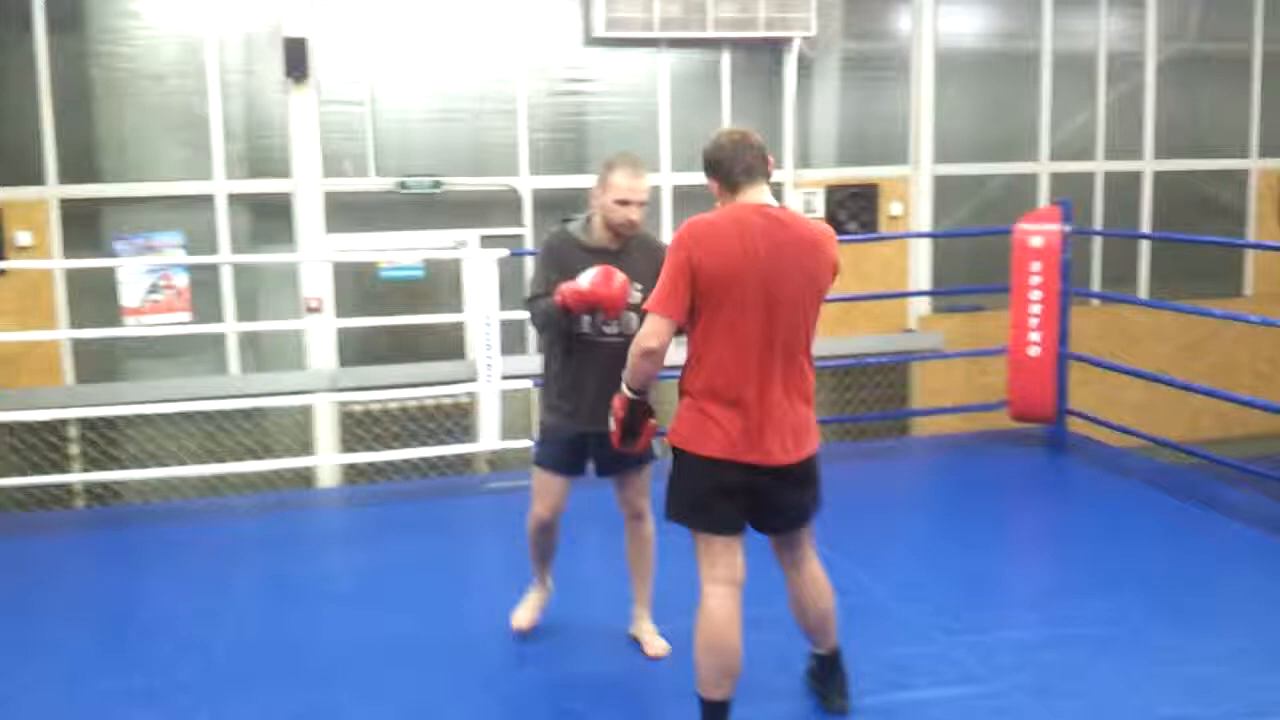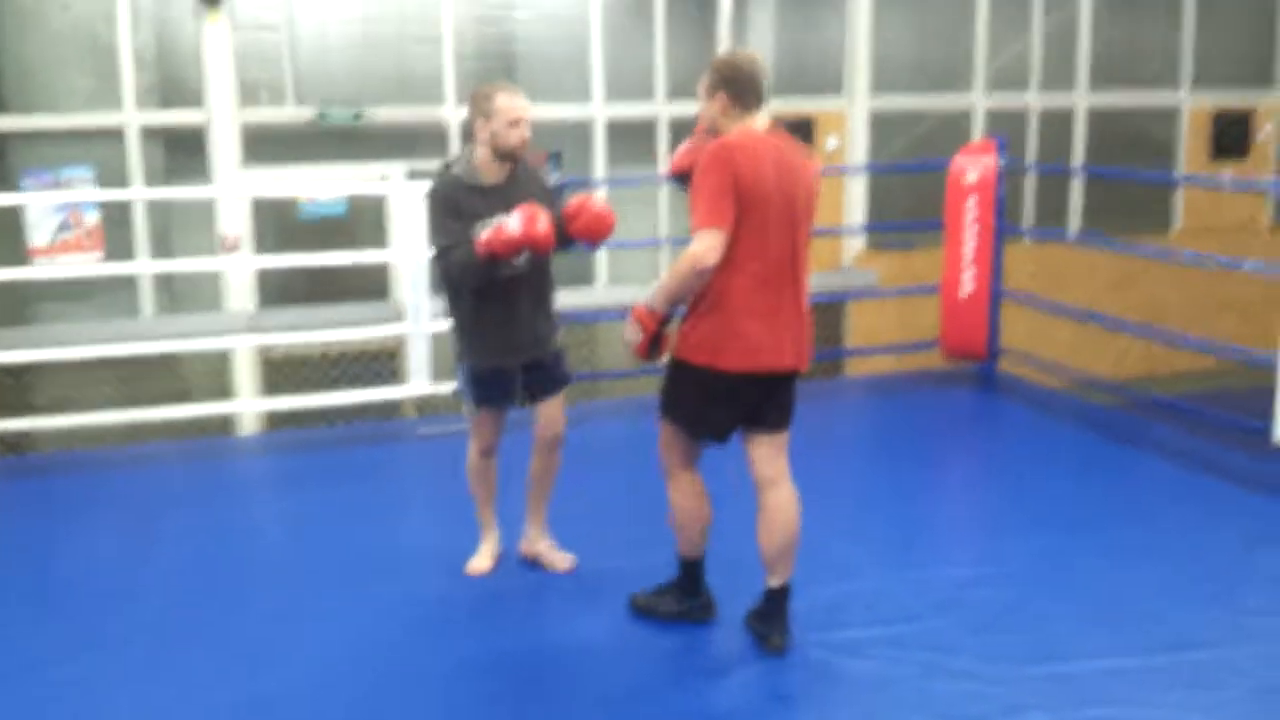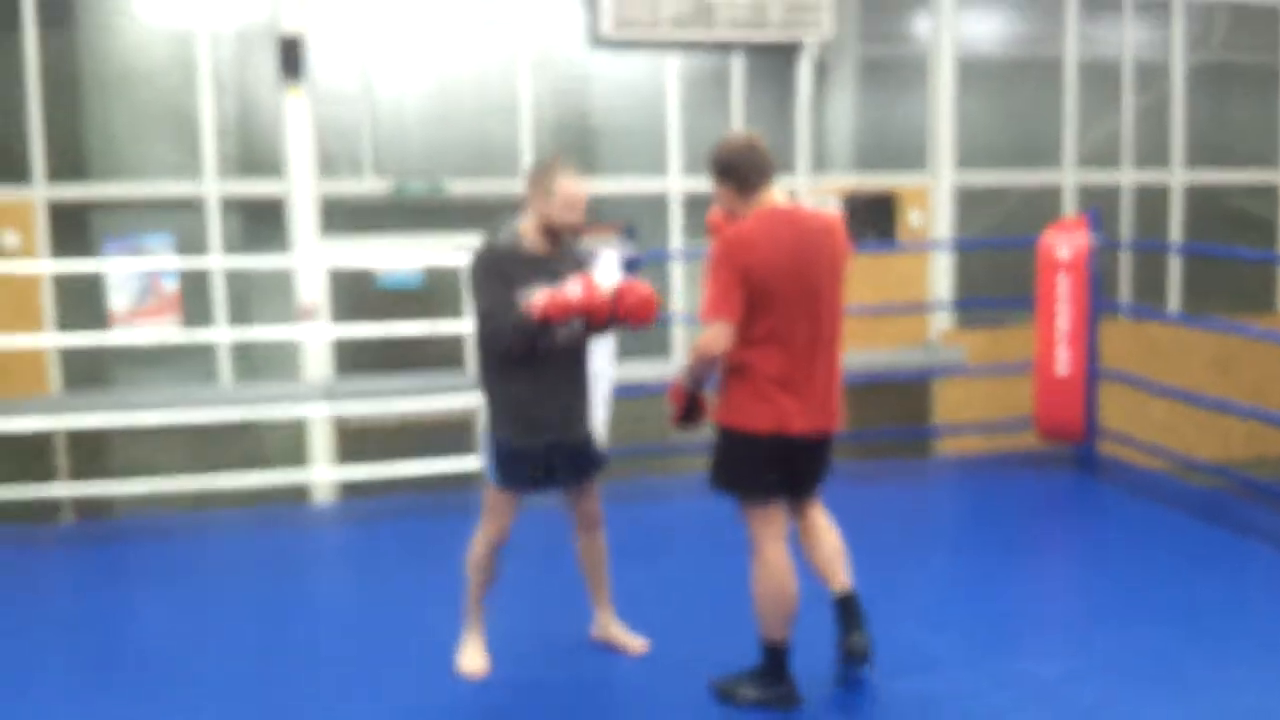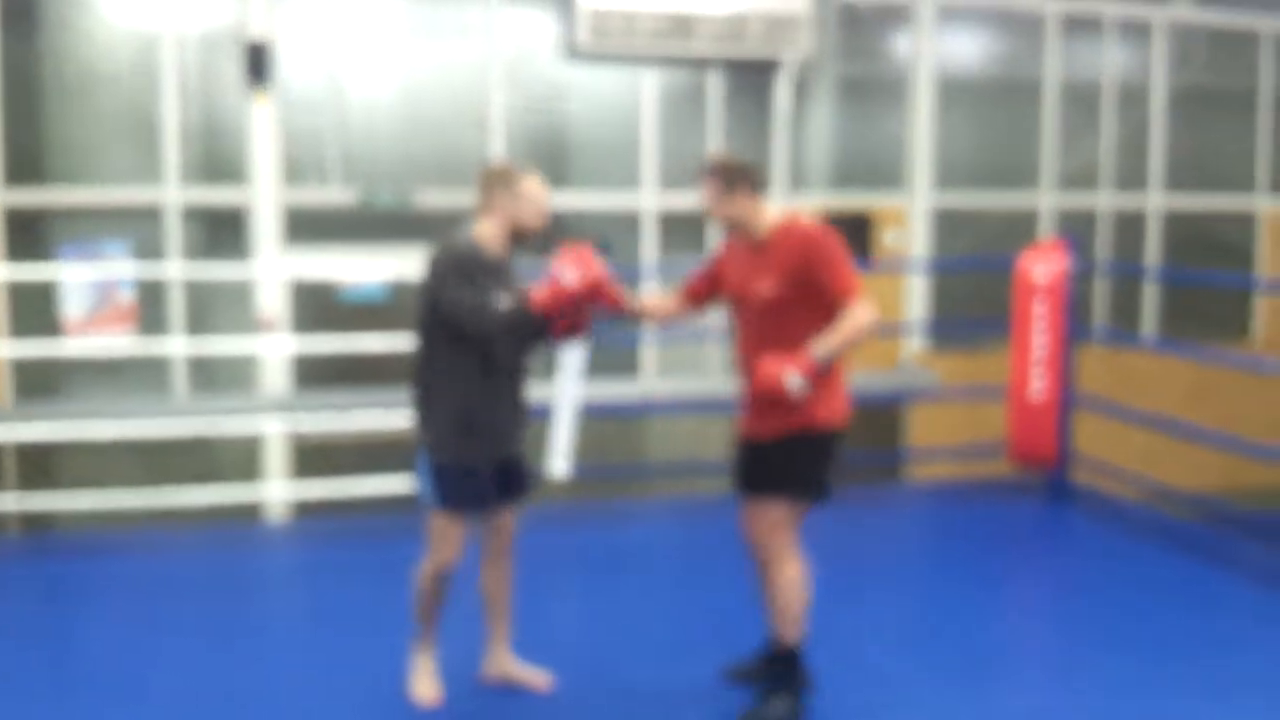
dt=0.7s
person 1, frame 1
left shoulder: (697, 236)
right shoulder: (820, 240)
left elbow: (652, 341)
left wrist: (630, 396)
left hip: (712, 436)
right hip: (790, 434)
left knee: (721, 583)
right knee: (799, 557)
person 1, frame 2
left shoulder: (722, 156)
right shoulder: (801, 162)
left elbow: (707, 254)
left wrist: (655, 308)
left hip: (718, 344)
right hip: (782, 345)
left knee: (678, 461)
right knee: (773, 477)
left ankle: (689, 590)
right ankle: (775, 614)
person 1, frame 3
left shoulder: (734, 243)
right shoulder: (831, 230)
left elbow: (715, 342)
left wrist: (686, 384)
left hip: (756, 412)
right hip: (817, 406)
left knee: (768, 539)
right knee: (807, 510)
left ankle: (775, 675)
right ankle: (852, 622)
person 1, frame 4
left shoulder: (810, 239)
right shoulder: (732, 256)
left elbow: (862, 315)
right elbow: (674, 306)
left wrist: (807, 365)
left hip: (805, 417)
right hip: (763, 417)
left knee: (775, 540)
right knee: (763, 535)
right ankle: (783, 658)
person 2, frame 1
left shoulder: (652, 253)
right shoulder: (560, 247)
right elbow: (540, 317)
right wrist: (570, 297)
right hip: (567, 406)
left knee: (637, 512)
right knee: (544, 511)
left ankle: (642, 618)
right ankle: (539, 587)
person 2, frame 2
left shoulder: (530, 177)
right shoulder: (449, 192)
left elbow: (554, 233)
right elbow: (455, 270)
left wrist: (577, 225)
right wrist: (494, 244)
left hip: (539, 334)
right hip: (486, 341)
left knee: (551, 436)
right knee: (485, 443)
left ankle: (535, 536)
right ankle: (489, 537)
person 2, frame 3
left shoulder: (568, 256)
right shoulder: (493, 262)
left elbow: (583, 321)
right elbow: (502, 335)
left wrist: (617, 309)
right wrist: (550, 308)
left hip: (568, 417)
right hip: (518, 422)
left knee: (592, 518)
right knee: (495, 531)
left ankle: (605, 620)
right ankle: (472, 634)
person 2, frame 4
left shoulder: (500, 264)
right shoulder: (454, 263)
right elbow: (487, 327)
left wrist: (562, 317)
right wrist: (551, 295)
left hip: (500, 432)
right hip: (454, 436)
left knee: (502, 542)
right knee: (444, 556)
left ankle: (499, 657)
right ankle: (423, 652)
